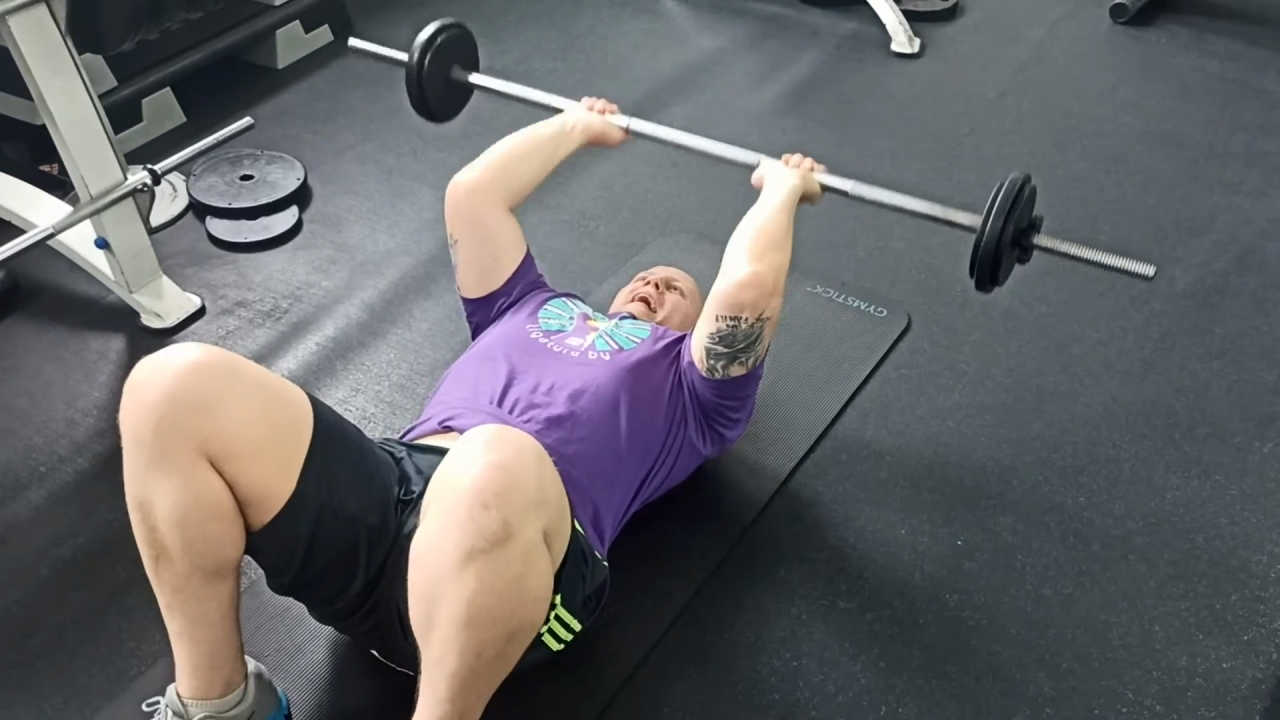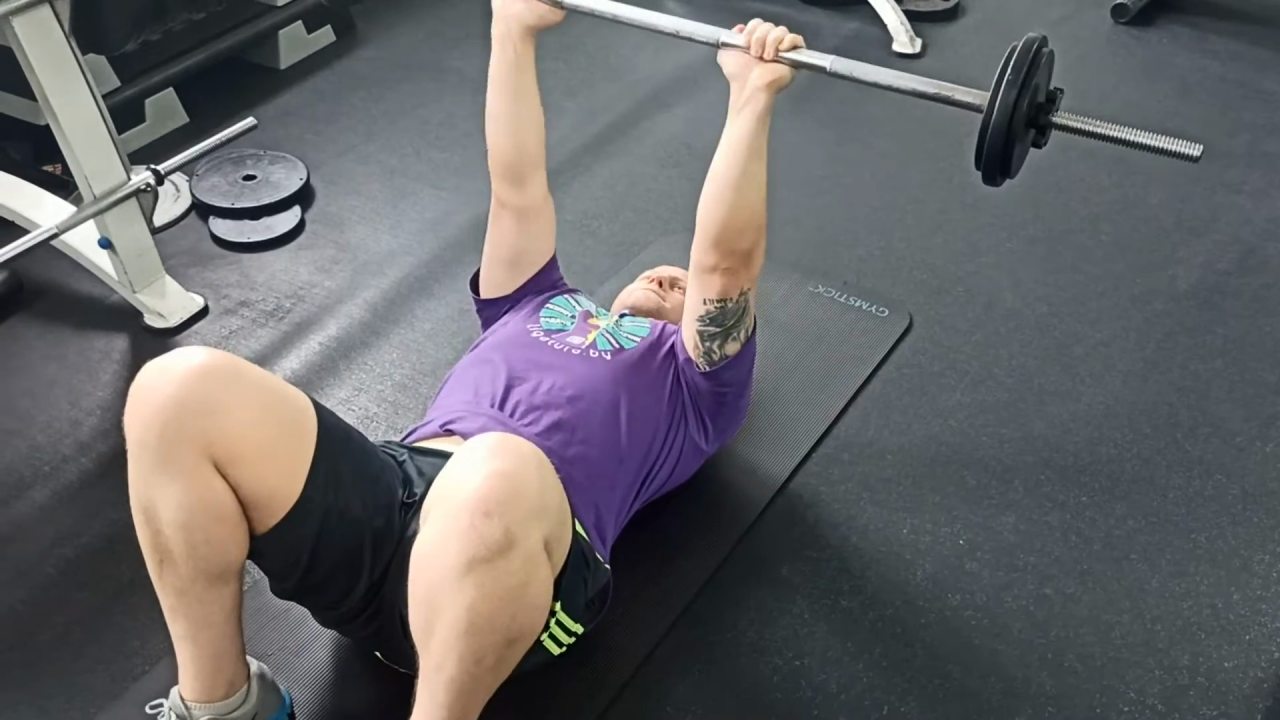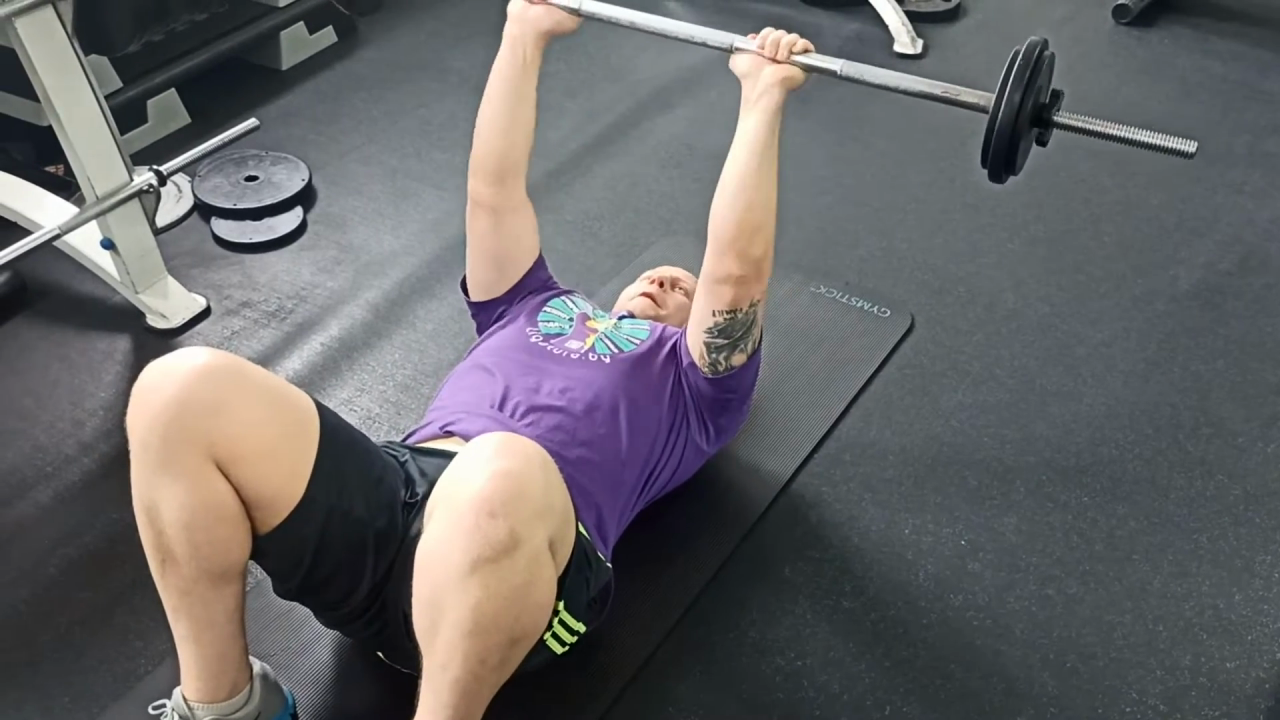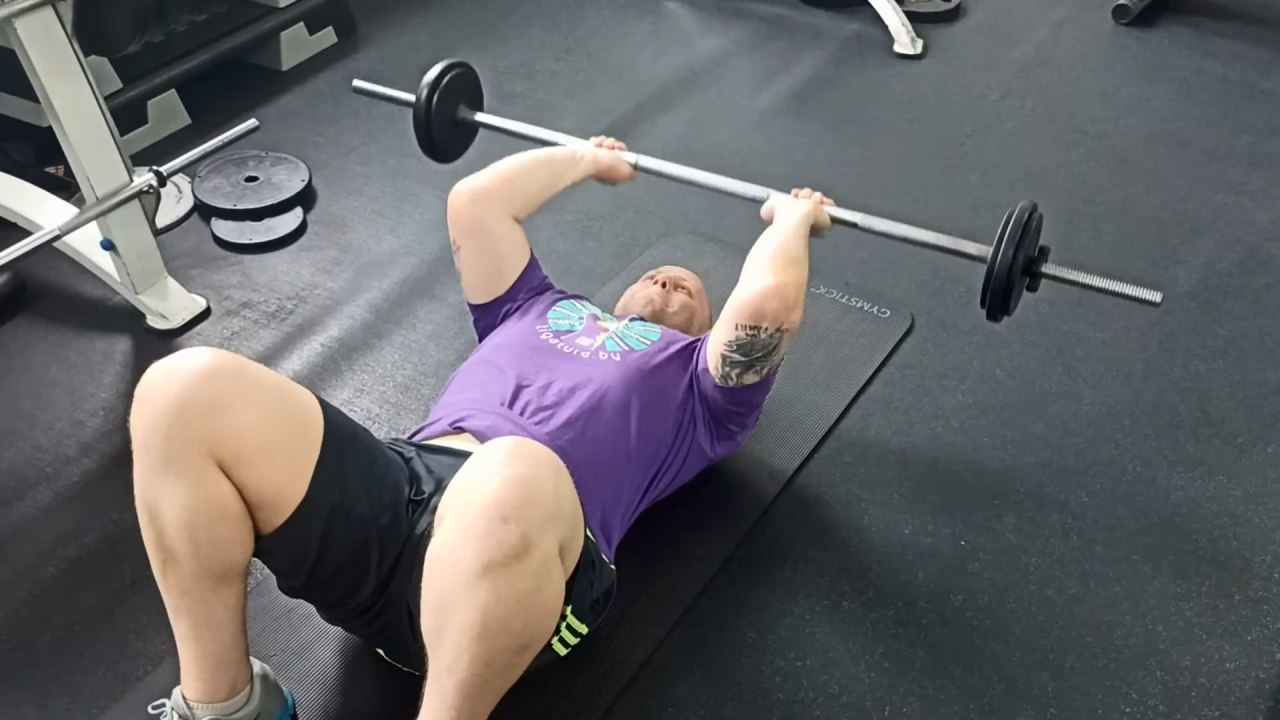
dt=0.5s
person 1, frame 1
left shoulder: (691, 384)
right shoulder: (537, 309)
left elbow: (746, 291)
right elbow: (472, 195)
left wrist: (781, 189)
right wrist: (578, 127)
left hip: (513, 525)
right hip: (386, 490)
left knee: (494, 470)
right knee: (172, 388)
person 1, frame 2
left shoulder: (695, 382)
right shoulder: (541, 305)
left elbow: (727, 261)
right elbow: (519, 191)
left wrist: (751, 95)
left hip: (512, 533)
right hip: (390, 490)
left knee: (495, 480)
right knee: (177, 390)
person 1, frame 3
left shoulder: (693, 383)
right shoulder: (535, 309)
left elbow: (736, 269)
right elbow: (495, 191)
left wrist: (763, 96)
left hip: (515, 533)
right hip: (389, 491)
left knee: (499, 477)
right knee: (179, 390)
person 1, frame 4
left shoulder: (700, 381)
right shoulder: (544, 309)
left elbow: (768, 303)
right elbow: (473, 205)
left wrist: (791, 220)
right wrist: (585, 160)
left hip: (524, 522)
right hip: (392, 495)
left knee: (510, 486)
right knee: (184, 390)
